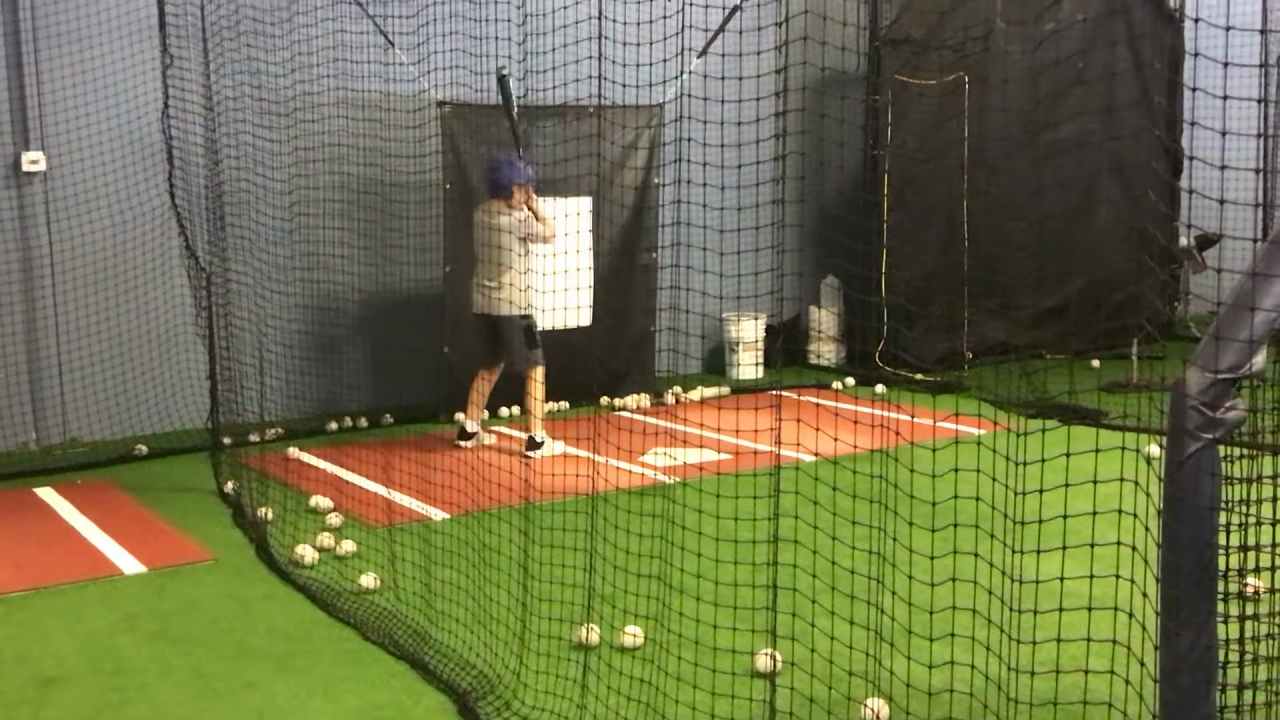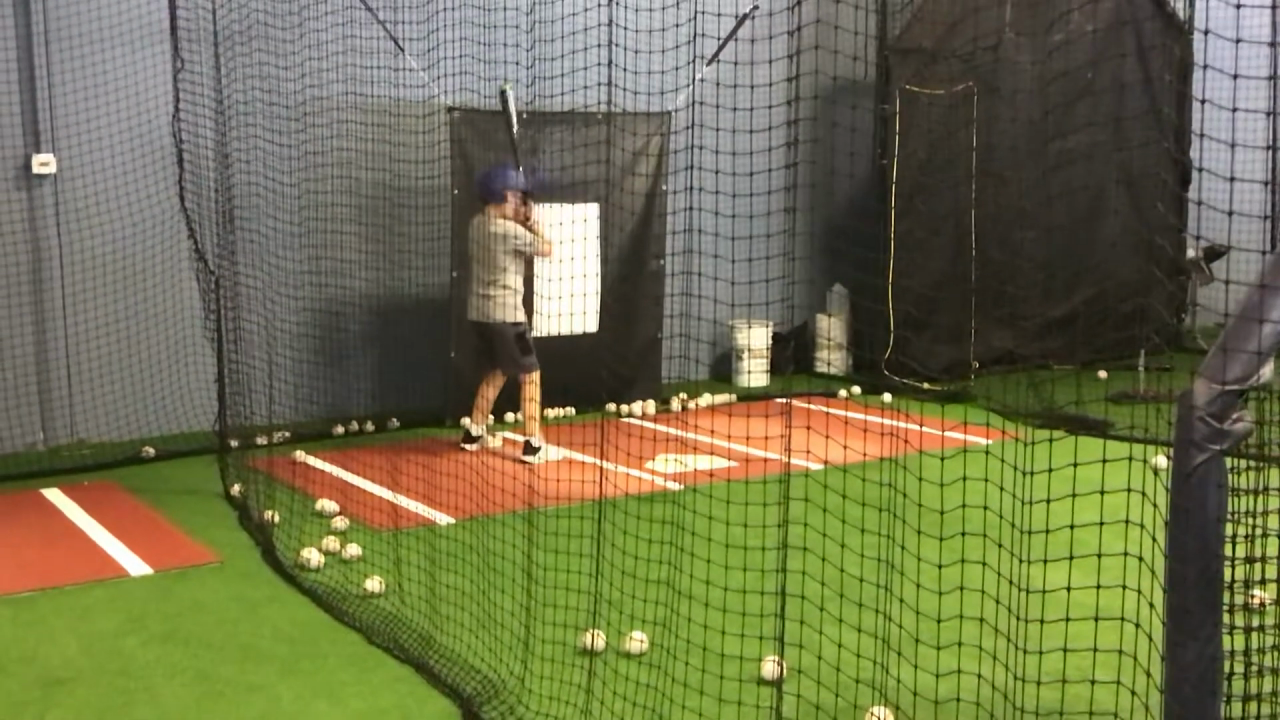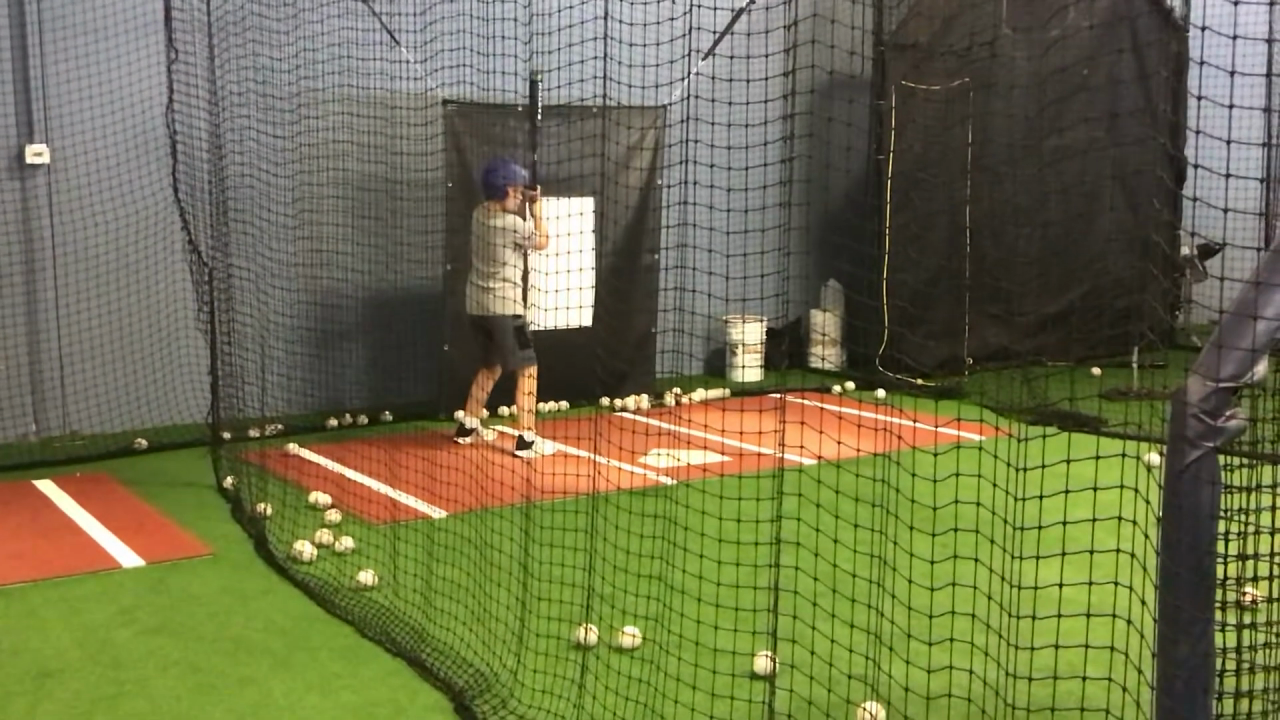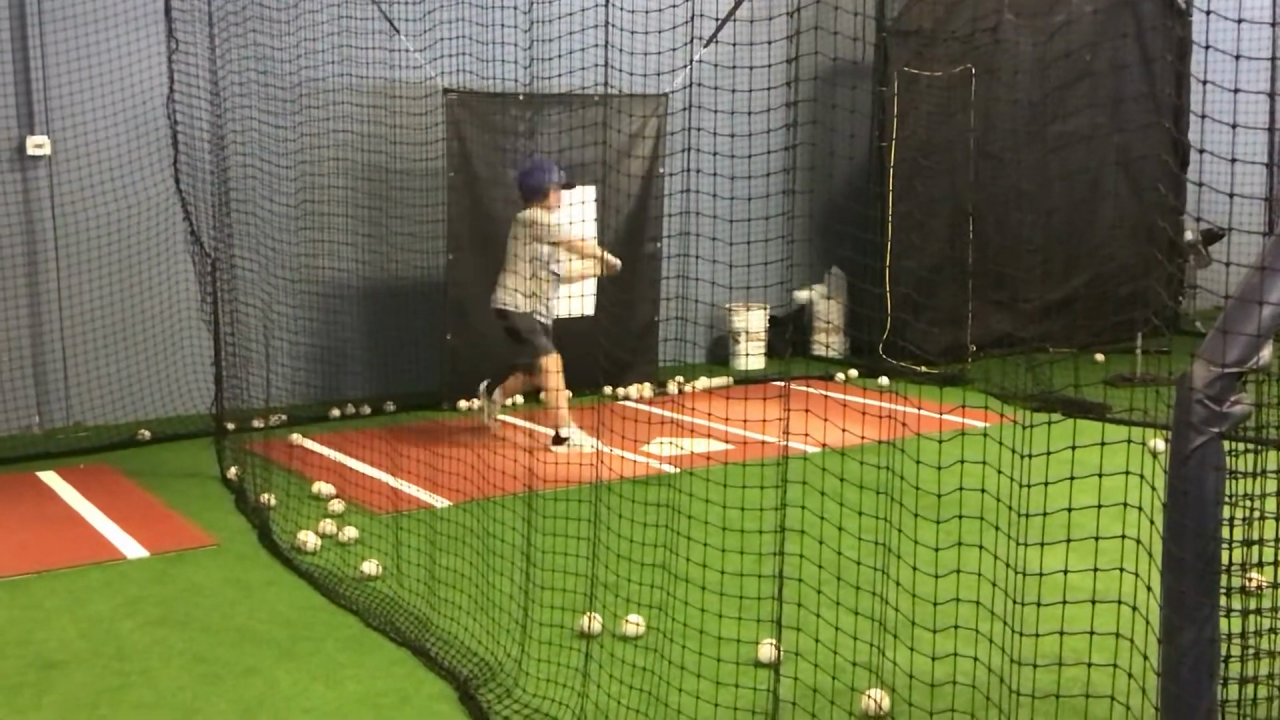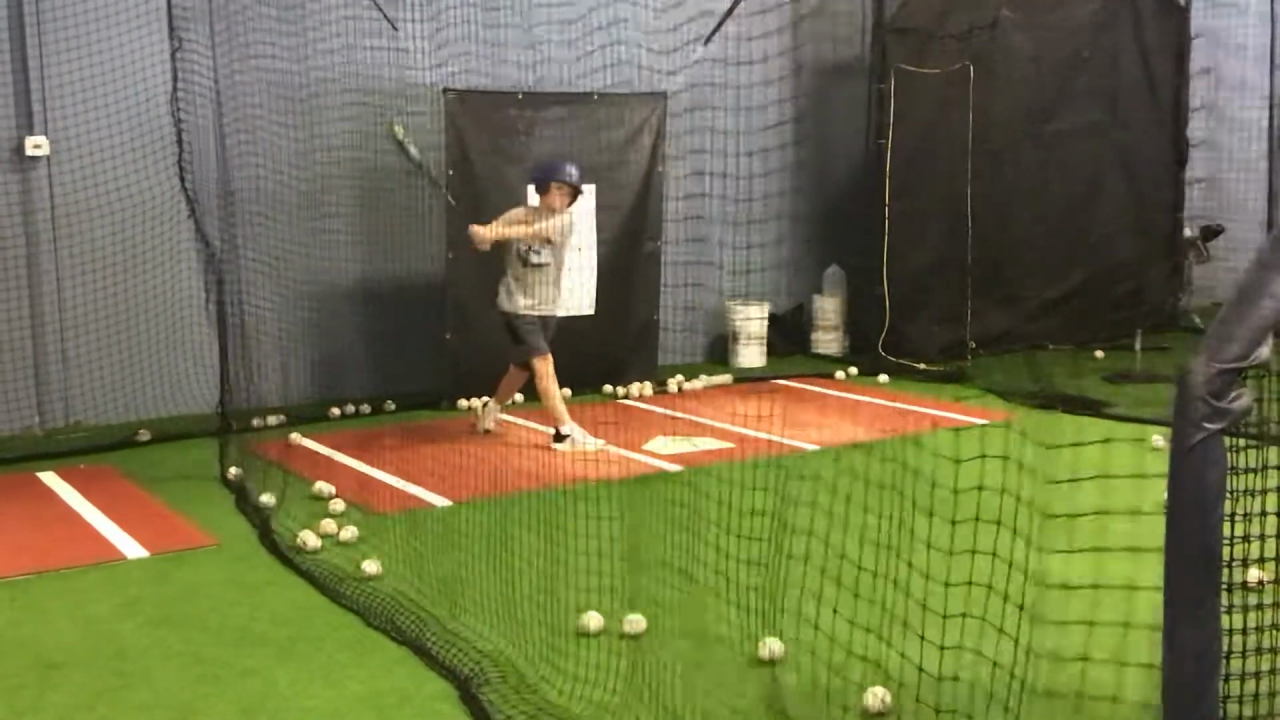
dt=1s
person 1, frame 1
left shoulder: (481, 214)
right shoulder: (518, 220)
right elbow: (549, 234)
left wrist: (525, 206)
right wrist: (534, 207)
left hip: (483, 306)
right hip: (512, 308)
left knee: (490, 366)
right knee: (535, 369)
left ankle: (469, 430)
right ankle: (536, 439)
person 1, frame 2
left shoulder: (477, 224)
right shoulder: (509, 230)
right elbow: (545, 249)
left wrist: (521, 222)
right wrist: (531, 223)
left hip: (479, 313)
right hip: (505, 314)
left knee: (495, 373)
right knee: (530, 374)
left ankle: (474, 433)
right ankle: (533, 444)
person 1, frame 3
left shoulder: (479, 214)
right shoulder: (513, 224)
right elbow: (542, 242)
left wrist: (523, 204)
right wrist: (536, 210)
left hip: (477, 306)
right hip: (504, 307)
left knee: (491, 365)
right knee: (527, 369)
left ankle: (468, 426)
right ankle: (526, 439)
person 1, frame 4
left shoulder: (544, 223)
right shoulder: (531, 219)
left elbow: (552, 271)
right elbow: (578, 246)
right wrist: (606, 258)
left hip: (536, 310)
right hip: (514, 306)
left knee: (534, 373)
right knee: (549, 362)
left ankle: (494, 393)
right ankle: (565, 434)
person 1, frame 5
left shoulder: (564, 222)
right shoulder: (518, 214)
left elbow: (533, 232)
right elbow: (485, 239)
left wrist: (493, 232)
right wrist: (479, 235)
left hip: (546, 307)
right hip: (517, 305)
left knee: (523, 366)
right knee: (543, 362)
left ankle: (490, 411)
right ankle: (566, 431)
